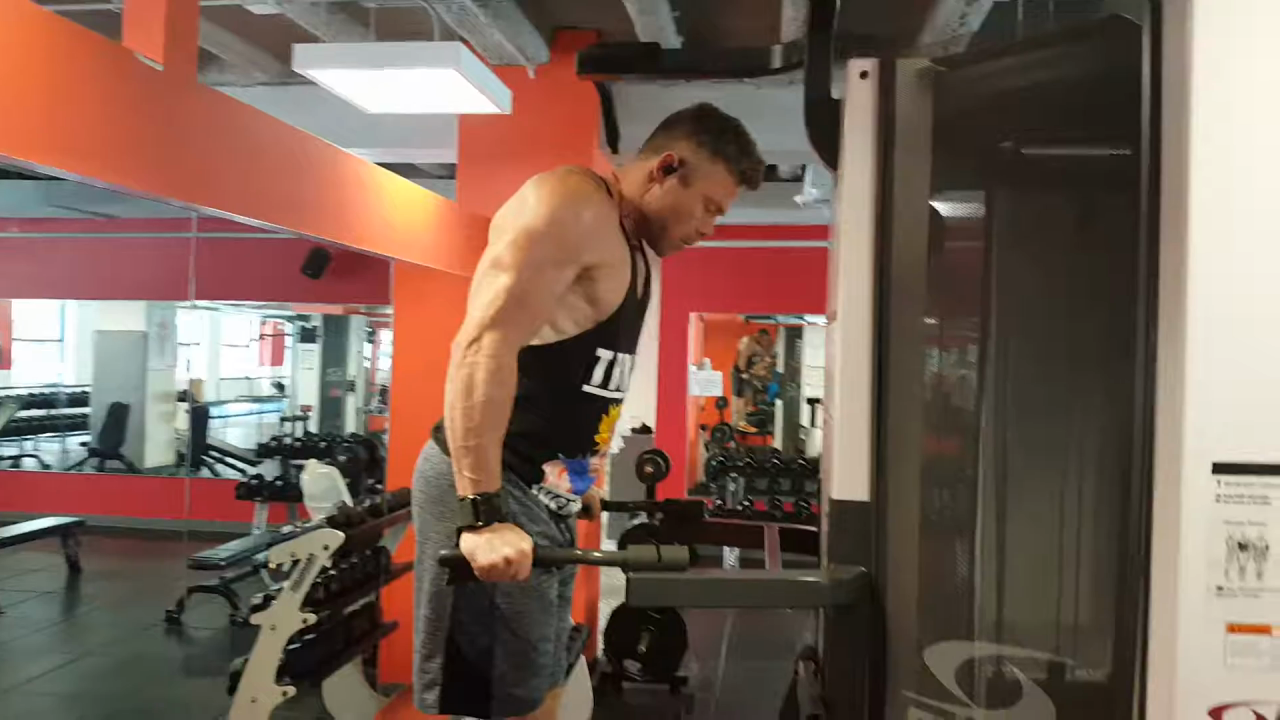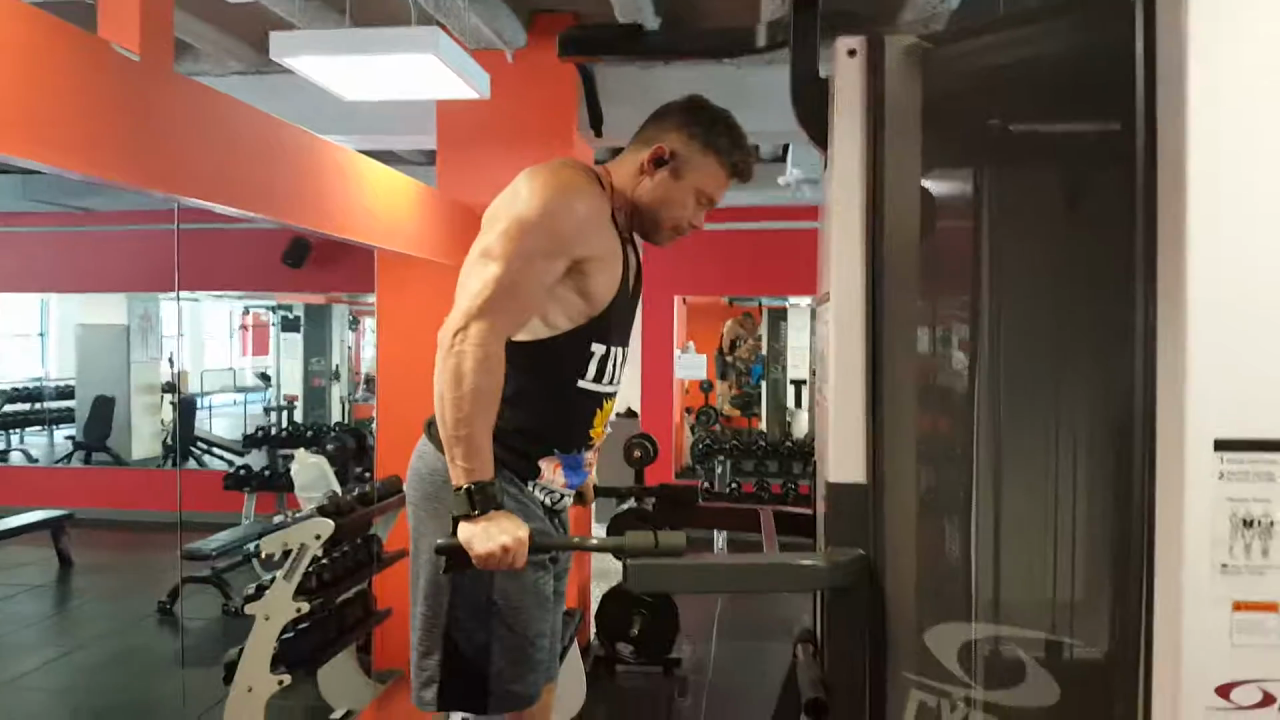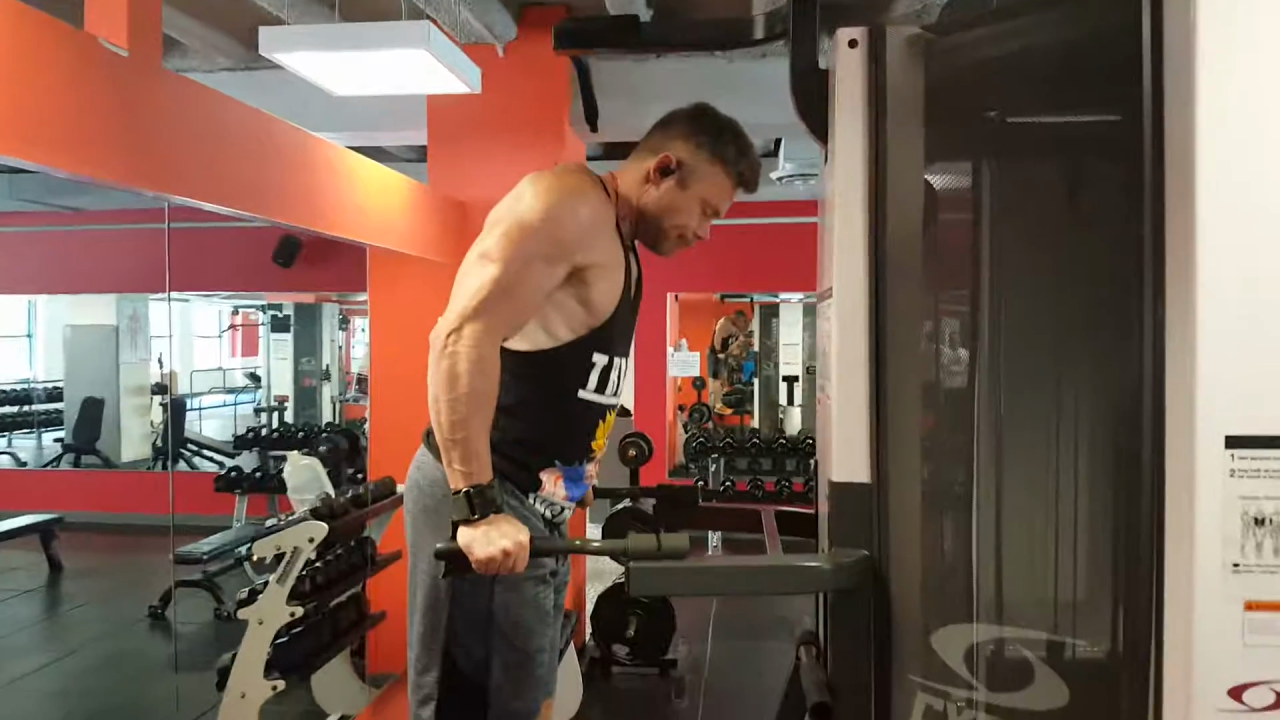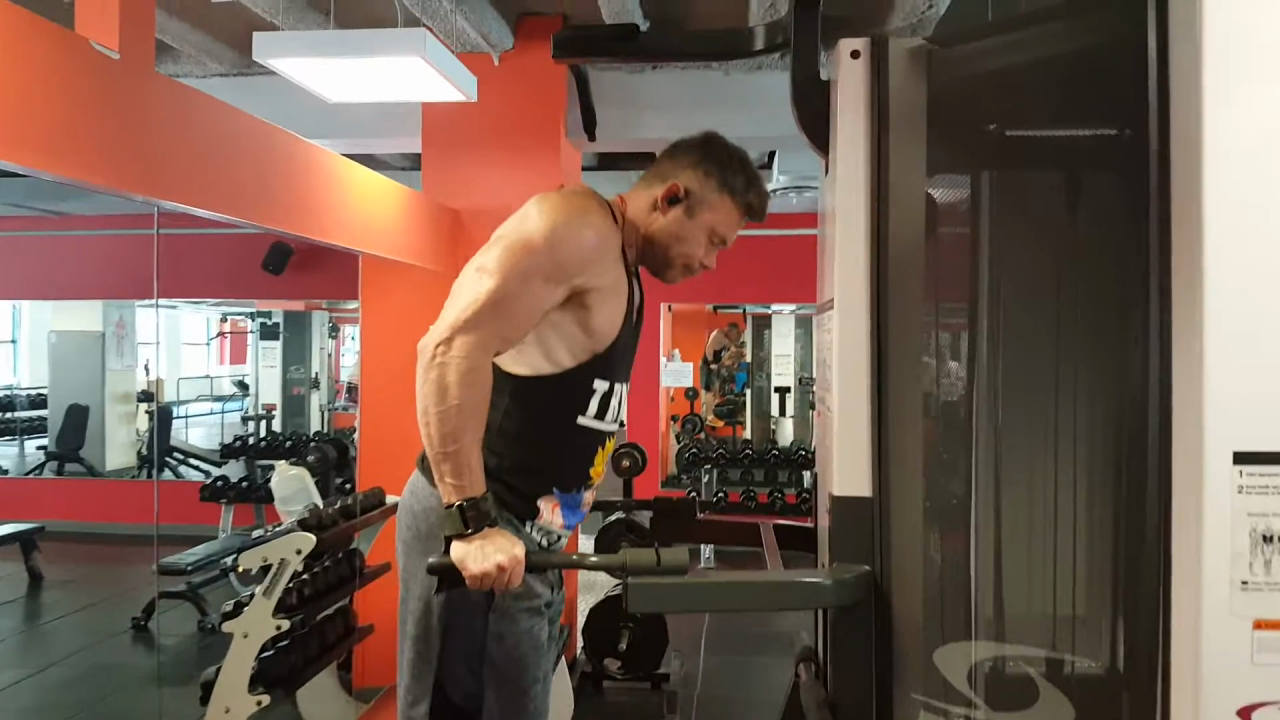
dt=0.2s
person 1, frame 1
left shoulder: (632, 251)
right shoulder: (573, 205)
right elbow: (484, 344)
right wrist: (481, 513)
left hip: (547, 499)
right hip: (494, 494)
person 1, frame 2
left shoulder: (621, 241)
right shoulder: (567, 198)
right elbow: (470, 333)
right wrist: (477, 502)
left hip: (539, 494)
right hip: (487, 490)
person 1, frame 3
left shoulder: (622, 249)
right shoulder: (572, 204)
right elbow: (462, 335)
right wrist: (476, 506)
left hip: (538, 507)
right hip: (487, 500)
person 1, frame 4
left shoulder: (624, 274)
right shoulder: (578, 226)
right elbow: (450, 347)
right wrist: (470, 520)
left hip: (532, 533)
right hip: (480, 527)
